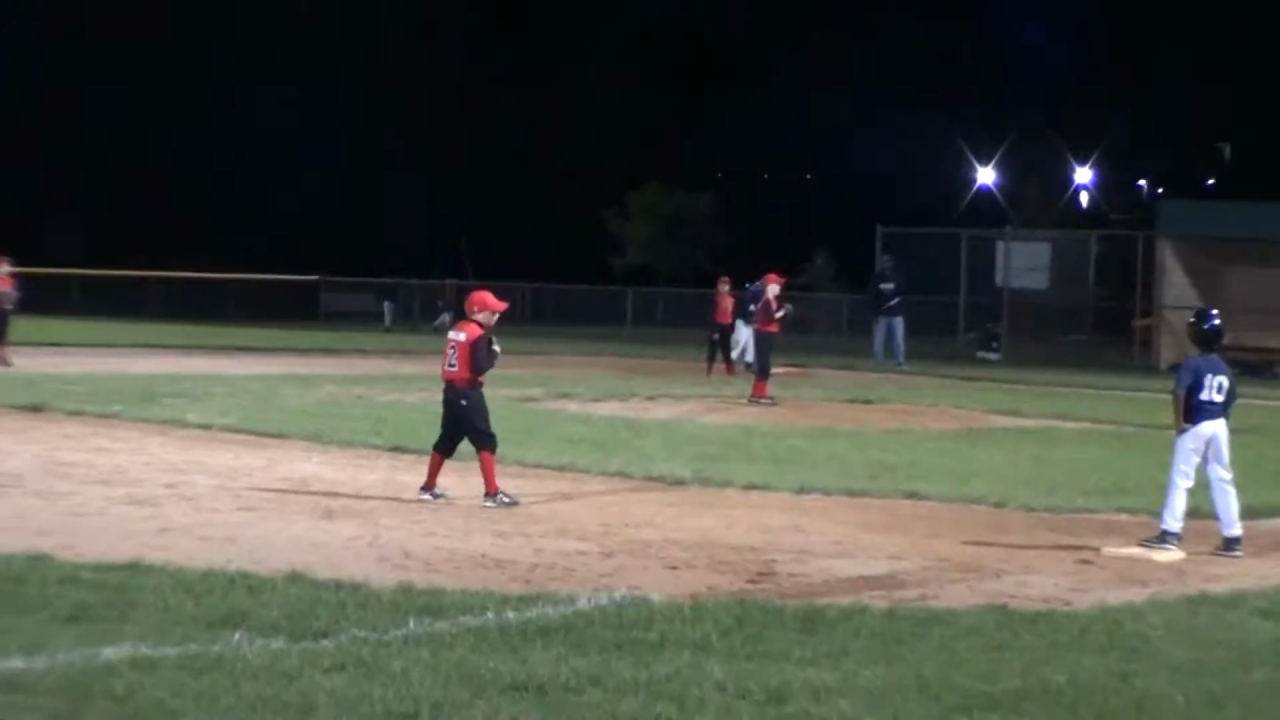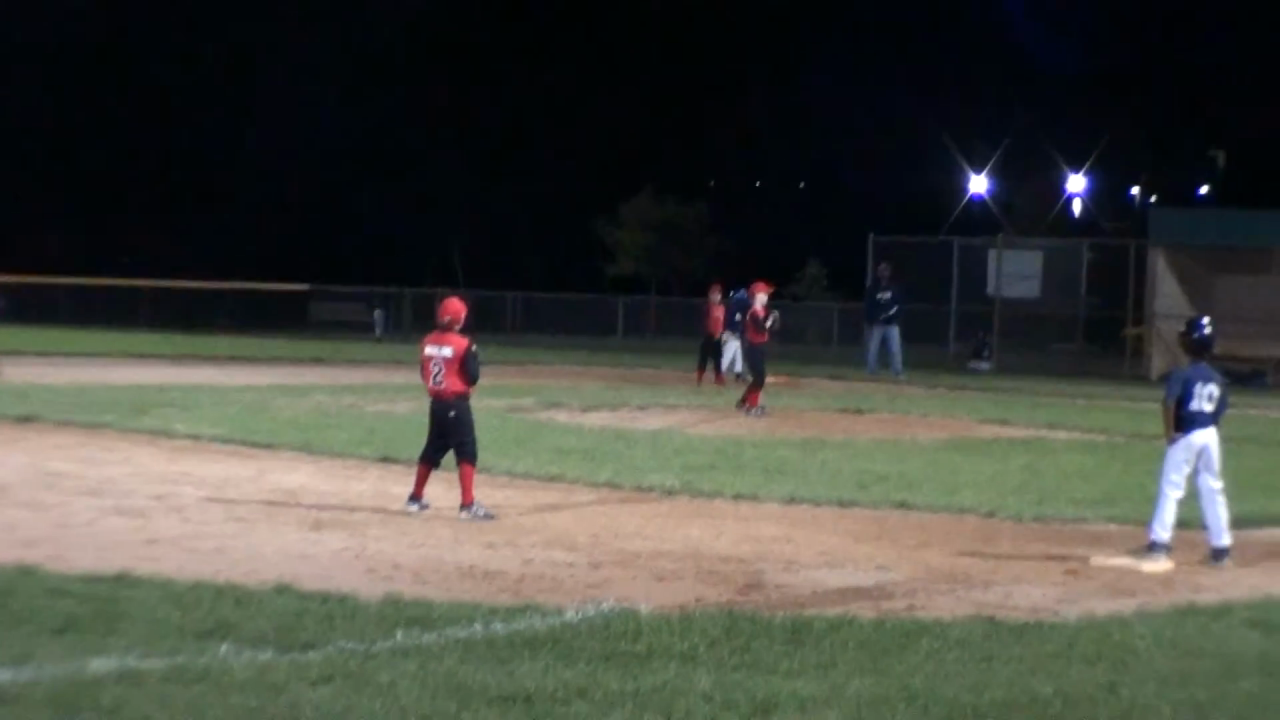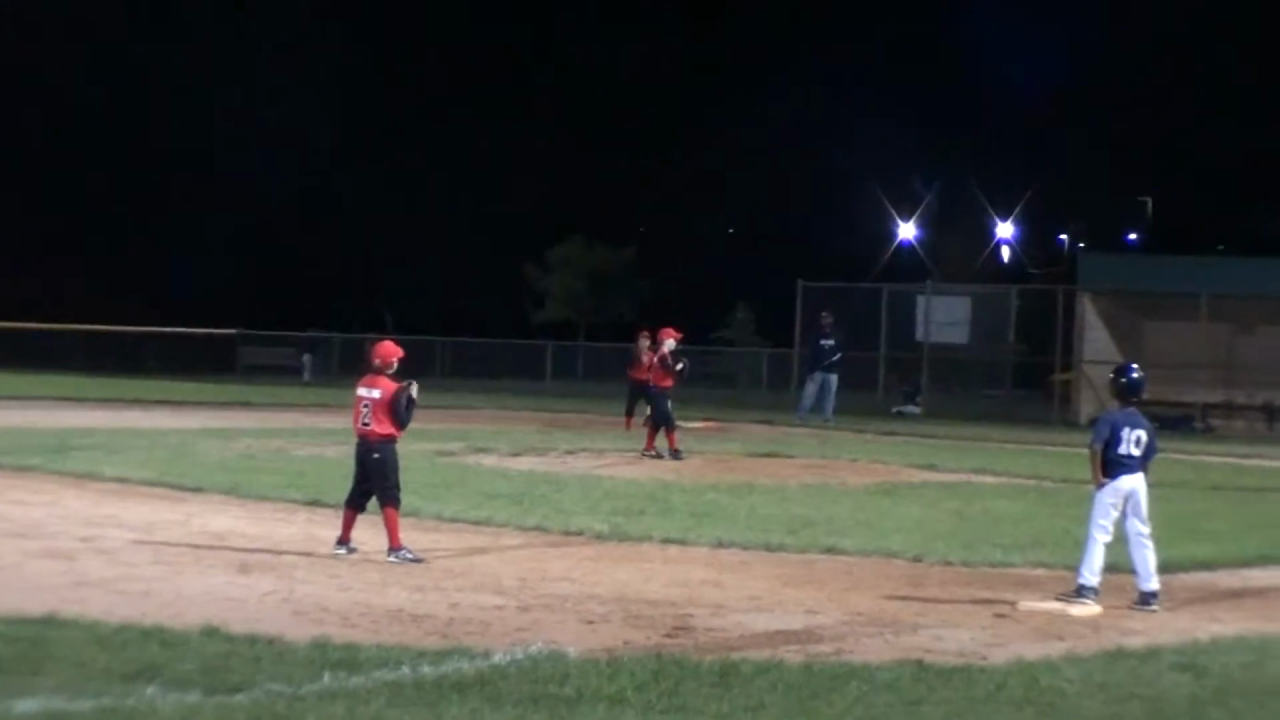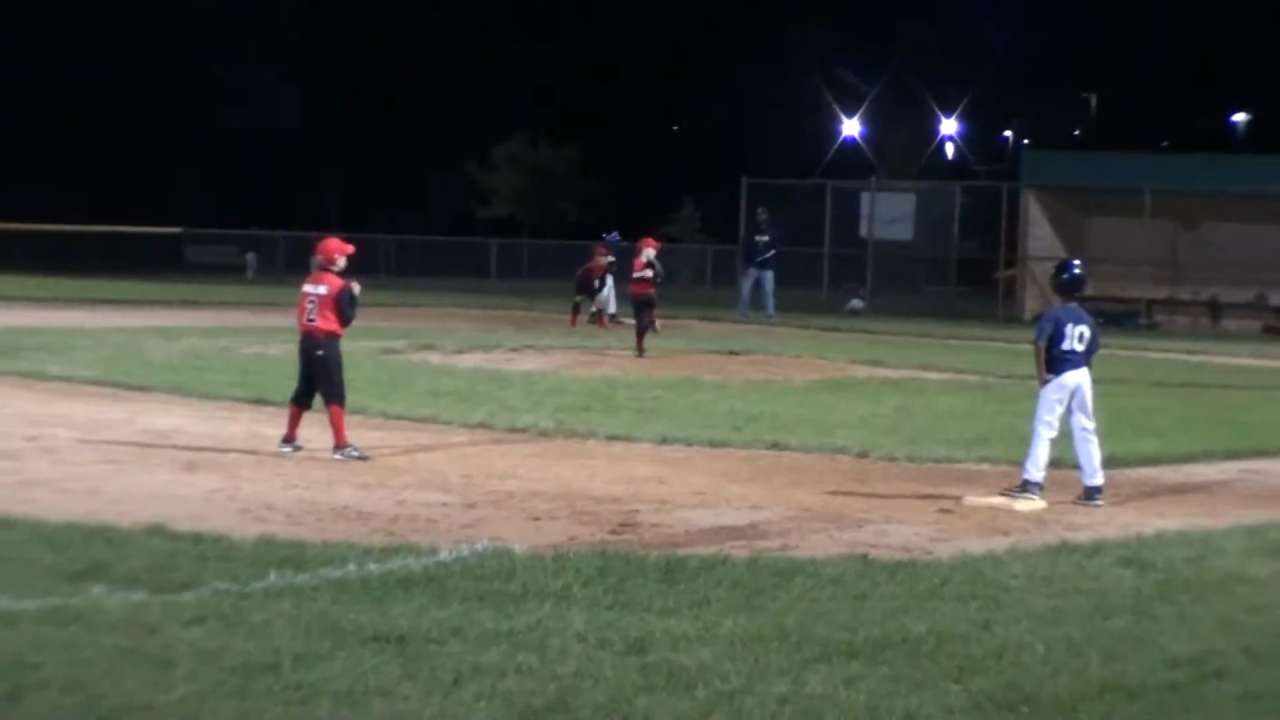
dt=0.7s
person 1, frame 1
left shoulder: (1192, 364)
right shoulder: (1225, 369)
left elbow: (1179, 393)
right elbow: (1228, 404)
left wrist: (1179, 422)
right wrist: (1217, 425)
left hip: (1196, 427)
right hip: (1219, 427)
left knee: (1181, 479)
right knee: (1223, 481)
left ankle: (1170, 533)
right ankle: (1233, 538)
person 1, frame 2
left shoulder: (1183, 374)
right shoulder: (1216, 378)
left elbow: (1169, 403)
right elbow: (1219, 412)
left wrist: (1170, 432)
right wrist: (1208, 431)
left hip: (1187, 436)
right hip: (1210, 436)
left knee: (1171, 489)
right knee: (1213, 491)
left ankle: (1159, 543)
right ankle: (1221, 548)
person 1, frame 3
left shoulder: (1109, 418)
right shoulder: (1145, 424)
left elbow: (1096, 448)
right elbow: (1147, 459)
left wrist: (1097, 477)
right wrist: (1136, 479)
left hip: (1114, 481)
right hip: (1137, 481)
left knee: (1099, 533)
right knee: (1141, 536)
left ankle: (1087, 588)
right ankle: (1149, 593)
person 1, frame 4
left shoulder: (1053, 314)
right shoulder: (1087, 319)
left elbow: (1040, 344)
right elbow: (1091, 353)
left wrist: (1042, 374)
right wrist: (1079, 371)
left hip: (1058, 378)
right hip: (1082, 376)
left knee: (1044, 429)
right knee: (1086, 432)
left ankle: (1032, 483)
right ankle: (1094, 488)
person 2, frame 1
left shoulder: (456, 330)
right shoulder: (478, 335)
right elbow: (479, 369)
right wrist: (494, 353)
left hip: (451, 390)
right hip: (468, 392)
left knee: (447, 439)
right knee: (485, 440)
left ankle: (429, 487)
right ankle: (492, 493)
person 2, frame 2
left shoulder: (428, 342)
right shoulder: (463, 345)
left elbow: (424, 374)
right elbow: (472, 378)
right wrist: (473, 354)
left hip: (436, 403)
right hip: (456, 404)
left knee: (432, 450)
right knee: (466, 453)
left ankle: (415, 498)
right ankle: (468, 505)
person 2, frame 3
left shoulder: (363, 383)
right shoulder: (393, 389)
right elbow: (402, 423)
right wrist: (411, 398)
left hip: (363, 444)
right hip: (382, 447)
left knee: (359, 492)
right knee: (389, 495)
left ankle: (343, 541)
right ankle: (395, 548)
person 2, frame 4
left shoulder: (309, 281)
right shoulder: (339, 285)
right elbow: (346, 320)
right wrist: (354, 296)
left hip: (307, 341)
right hip: (326, 343)
left knee: (304, 390)
right knee: (334, 394)
left ankle: (288, 439)
right ankle: (341, 446)
